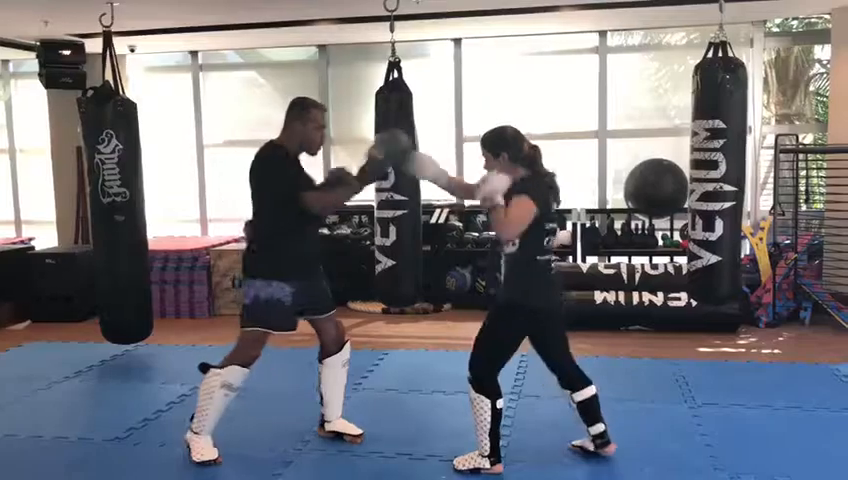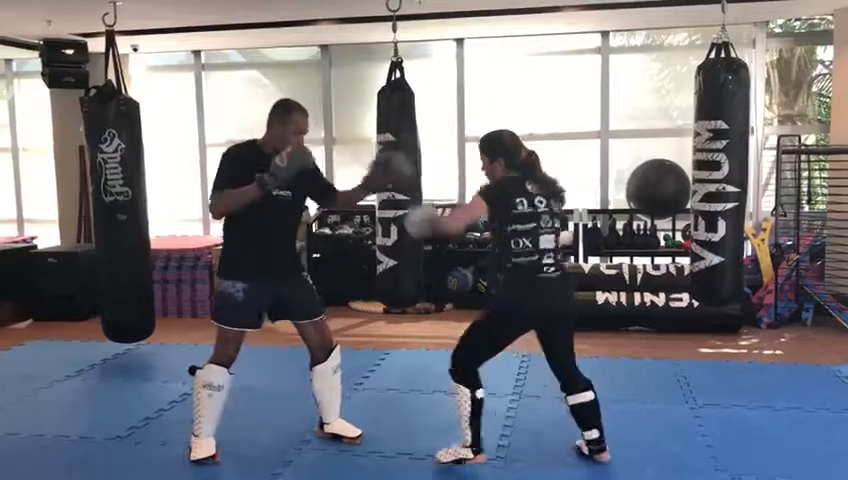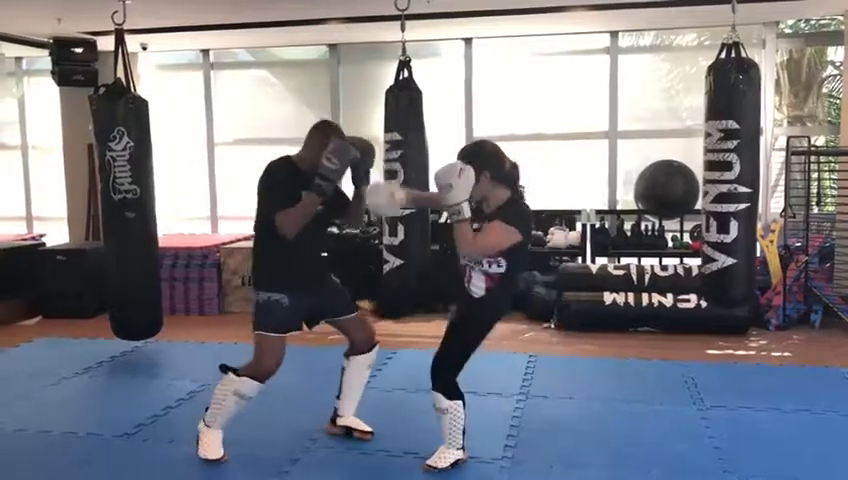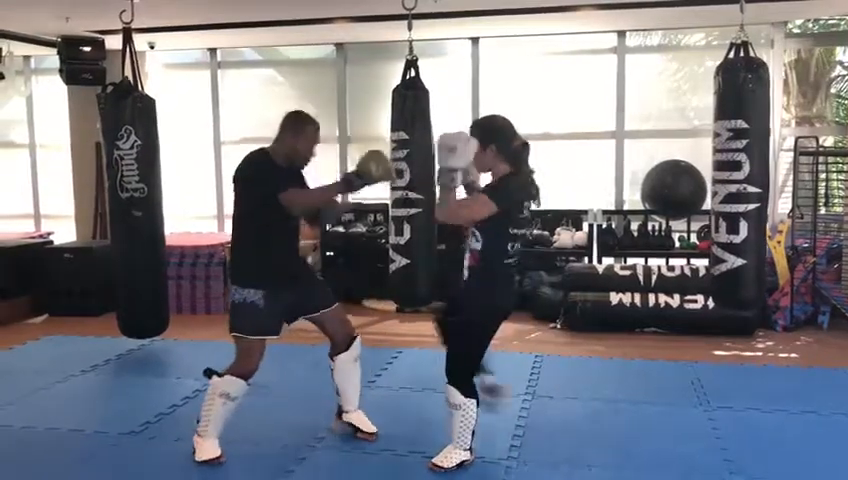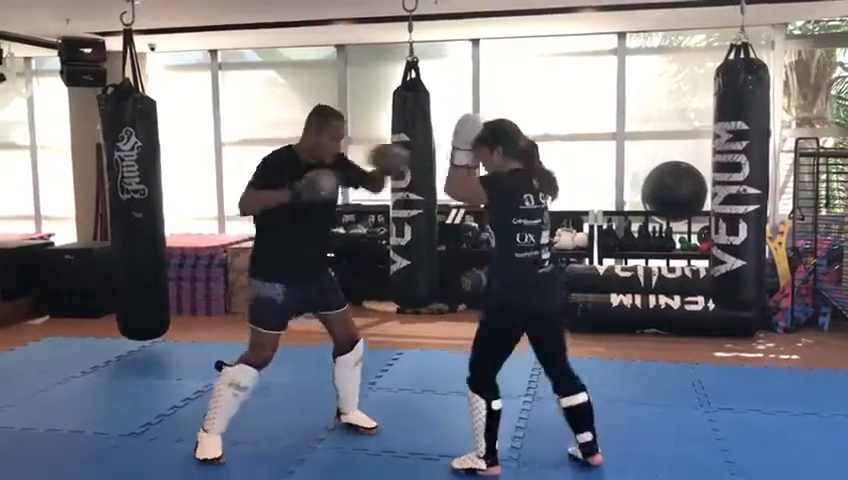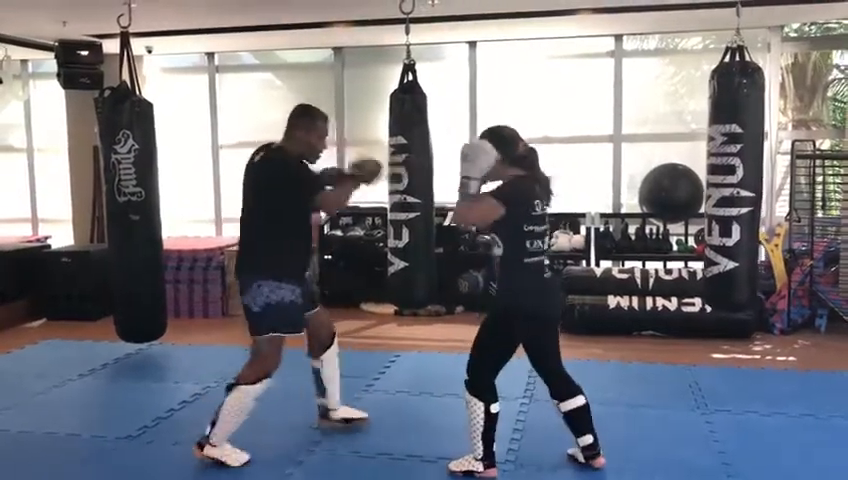
dt=0.4s
person 1, frame 1
left shoulder: (287, 159)
right shoulder: (272, 160)
right elbow: (317, 204)
left wrist: (344, 180)
right wrist: (365, 177)
left hip: (302, 269)
right hip: (272, 273)
left knee: (336, 338)
right knee: (247, 352)
left ankle: (331, 420)
right ankle: (199, 432)
person 1, frame 2
left shoulder: (300, 165)
right shoulder: (239, 157)
left elbow: (336, 201)
right elbow: (218, 208)
left wrist: (372, 184)
right wrist: (265, 182)
left hip: (288, 270)
right hip: (242, 274)
left knee: (322, 343)
right knee: (225, 353)
left ankle: (331, 421)
right ankle: (202, 438)
person 1, frame 3
left shoulder: (322, 176)
right shoulder: (278, 174)
left elbow: (353, 219)
right elbow: (287, 228)
left wrist: (361, 183)
right wrist: (322, 185)
left hip: (316, 277)
right hip: (278, 284)
left knee: (365, 339)
right knee: (266, 364)
left ankle: (342, 417)
right ankle: (210, 428)
person 1, frame 4
left shoulder: (291, 169)
right shoulder: (256, 167)
left elbow: (310, 209)
right elbow: (298, 204)
right wrist: (352, 181)
left hip: (293, 271)
right hip: (256, 280)
left knee: (344, 334)
right knee: (247, 364)
left ankle: (350, 411)
right ankle: (206, 437)
person 1, frame 5
left shoulder: (334, 163)
right shoulder: (277, 162)
left elbow: (373, 183)
right elbow: (246, 205)
left wrist: (385, 169)
right wrist: (297, 192)
left hip: (312, 269)
right hip: (274, 276)
left knee: (349, 338)
right knee: (259, 356)
left ankle: (348, 411)
right ankle: (210, 434)
person 1, frame 6
left shoulder: (269, 158)
right shoulder: (285, 165)
left elbow: (299, 201)
right elbow: (329, 204)
left wrist: (348, 175)
right wrist: (355, 177)
left hip: (282, 270)
right hip: (268, 274)
left knee: (324, 333)
right knee: (265, 362)
left ankle: (331, 408)
right ankle: (214, 441)
person 2, frame 1
left shoulder: (530, 188)
right shoulder: (524, 183)
left elbow: (505, 231)
right elbow: (472, 191)
left wrist: (493, 199)
right wrist: (437, 175)
left hip: (520, 298)
right hip: (545, 296)
left knee: (482, 373)
right knee: (563, 364)
left ankle: (489, 457)
right ankle: (601, 439)
person 2, frame 2
left shoulder: (500, 190)
right shoulder: (547, 188)
left elbow: (453, 225)
left wrist: (427, 221)
left hip: (518, 300)
right hip: (557, 297)
left knee: (463, 363)
right knee: (567, 369)
left ankle: (470, 447)
right ankle: (596, 444)
person 2, frame 3
left shoulder: (517, 216)
right shoulder: (479, 200)
left elbow: (469, 247)
right elbow: (438, 199)
left wrist: (459, 206)
right wrist: (406, 197)
left hip: (484, 303)
right hip: (466, 287)
left knee: (443, 374)
left ankle: (455, 448)
person 2, frame 4
left shoulder: (506, 190)
right shoulder: (509, 182)
left elbow: (447, 215)
right elbow: (475, 209)
left wrist: (450, 174)
right wrist: (463, 177)
left hip: (488, 294)
right hip: (483, 285)
left knee: (458, 368)
right knee: (447, 322)
left ankle: (461, 449)
person 2, frame 5
left shoulder: (502, 185)
right shoulder: (538, 180)
left elbow: (453, 189)
left wrist: (462, 149)
left hip: (510, 297)
right hip: (547, 293)
left knee: (481, 375)
right knee: (559, 368)
left ankle: (486, 459)
right ankle: (589, 448)
person 2, frame 6
left shoulder: (511, 192)
right shoulder: (533, 186)
left elbow: (465, 218)
right elbow: (489, 215)
left wrist: (470, 179)
right wrist: (478, 181)
left hip: (515, 302)
right hip: (544, 297)
left knee: (479, 376)
right knee: (553, 372)
right ankle: (591, 451)
